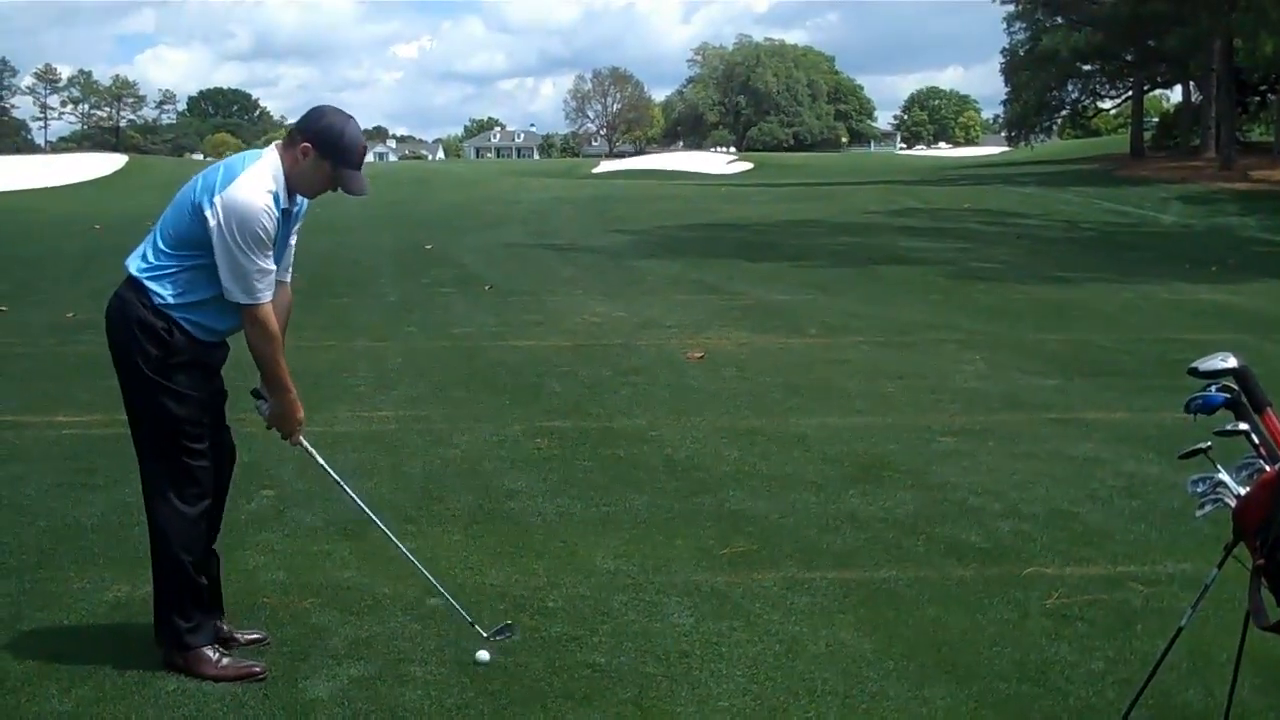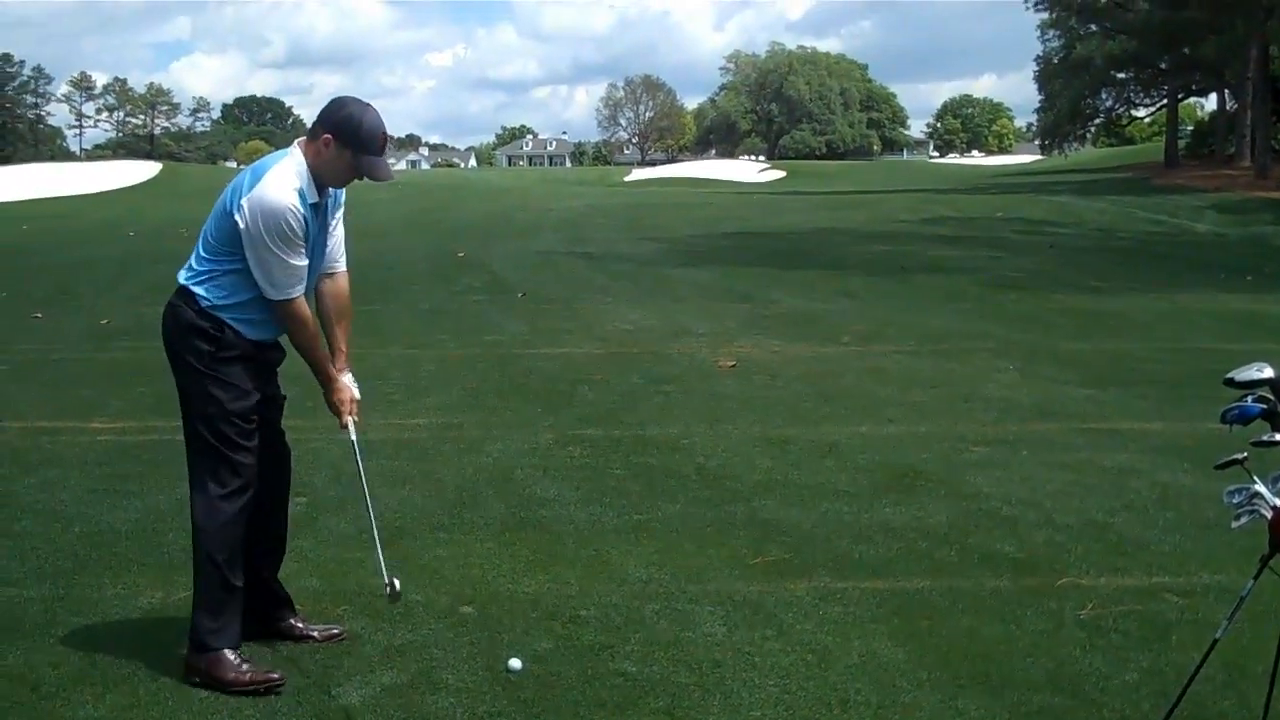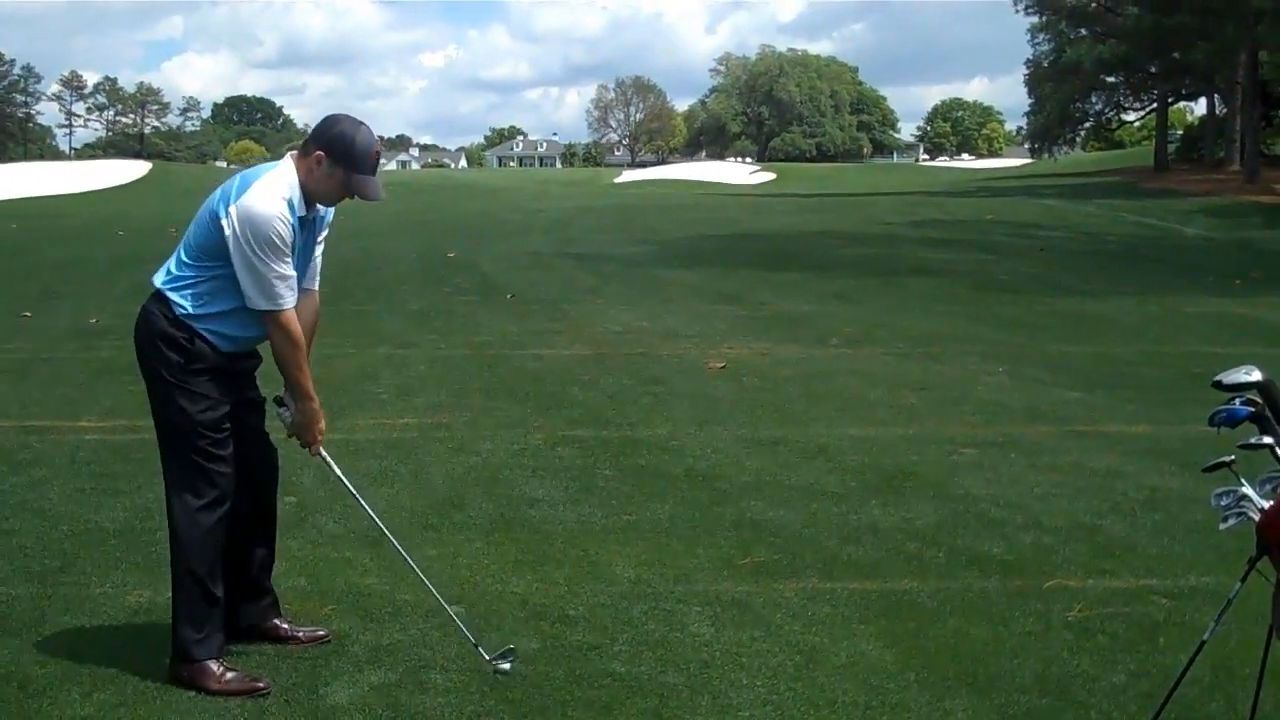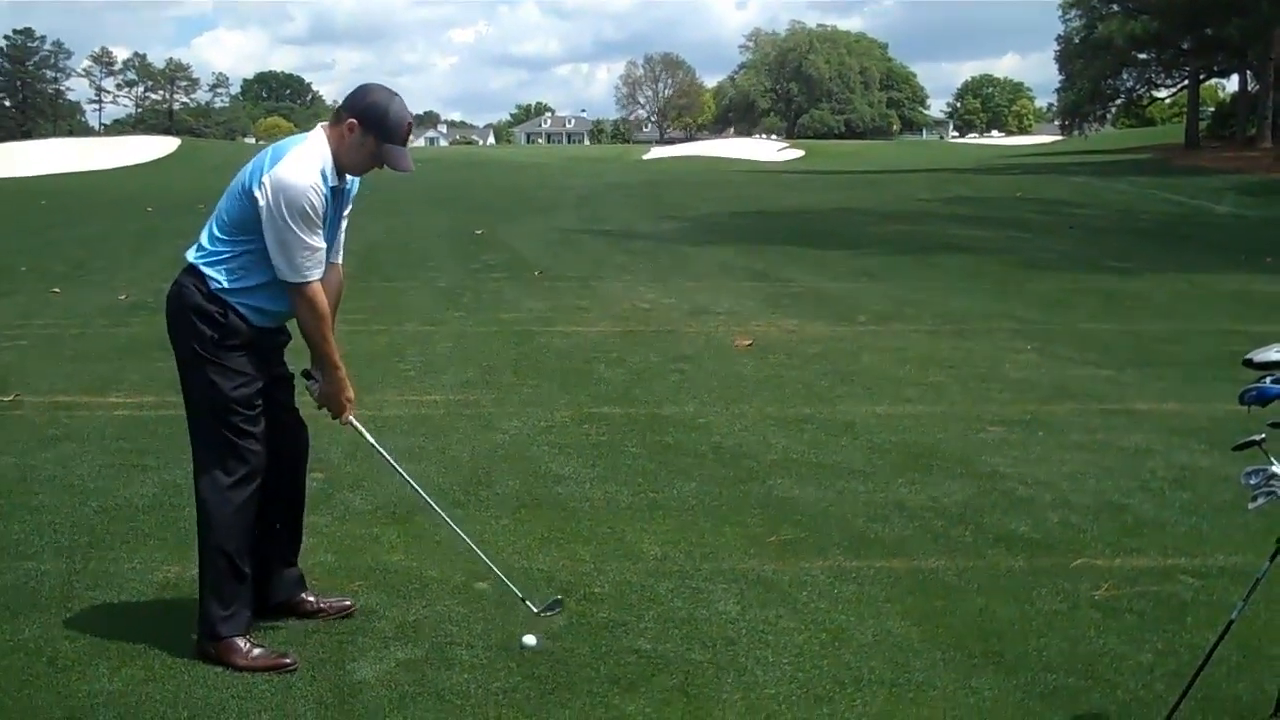
dt=0.7s
person 1, frame 1
left shoulder: (288, 194)
right shoulder: (248, 199)
left elbow: (279, 291)
right elbow: (255, 313)
left wrist: (274, 388)
right wrist: (286, 397)
left hip: (191, 331)
right hip: (153, 329)
left knee: (212, 465)
right knee: (183, 479)
left ankle: (199, 613)
right ankle: (186, 638)
person 1, frame 2
left shoulder: (327, 188)
right shoulder: (274, 197)
left elbow: (333, 277)
right elbow: (290, 304)
left wrist: (343, 367)
right wrist: (327, 381)
left hip: (249, 337)
right hip: (208, 334)
left knee: (270, 473)
right knee: (229, 479)
left ankle: (264, 610)
right ankle: (212, 645)
person 1, frame 3
left shoulder: (314, 205)
right shoulder: (262, 207)
left elbow: (305, 298)
right elbow: (280, 319)
left wrist: (299, 394)
right wrist: (308, 403)
left hip: (226, 345)
right hip: (180, 342)
left knee: (256, 475)
right knee: (205, 488)
left ankle: (252, 611)
right ankle: (195, 652)
person 1, frame 4
left shoulder: (338, 176)
right shoulder: (296, 178)
left elbow: (330, 272)
right elbow: (305, 291)
left wrist: (324, 366)
right wrist: (334, 374)
left hip: (253, 320)
right hip: (211, 318)
left knee: (286, 449)
right knee: (235, 464)
left ankle: (277, 588)
right ankle: (223, 629)
